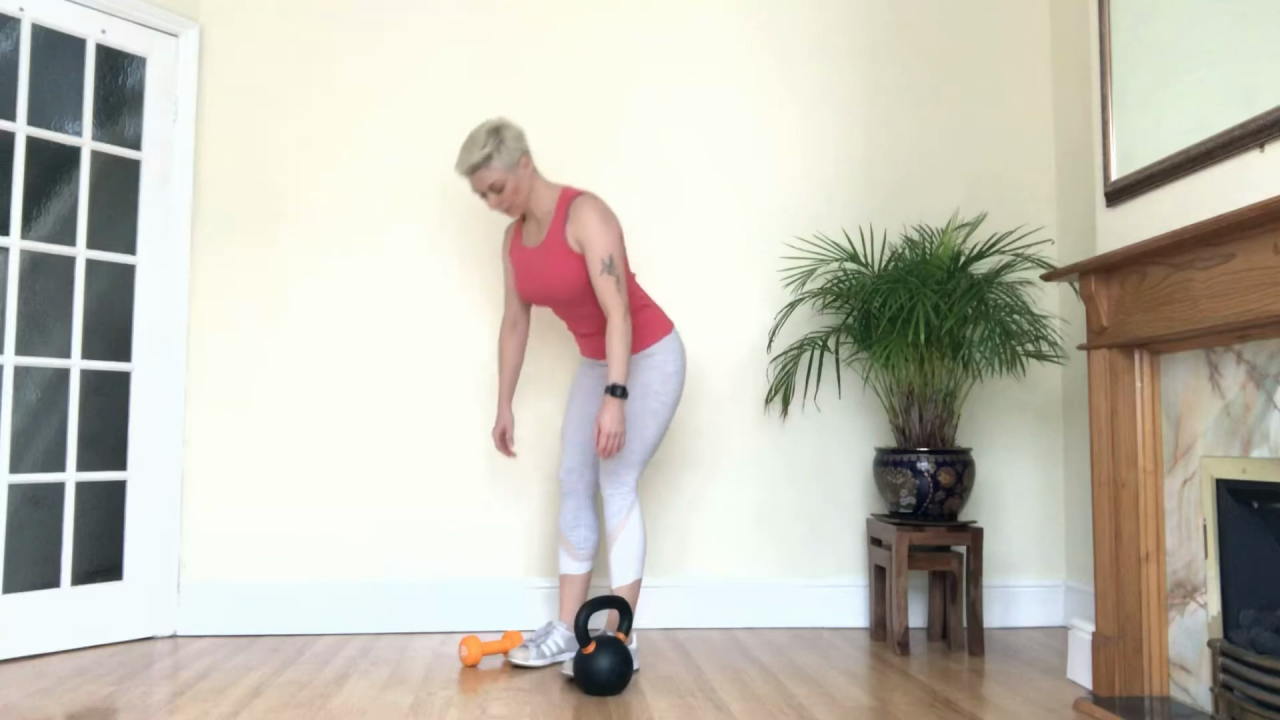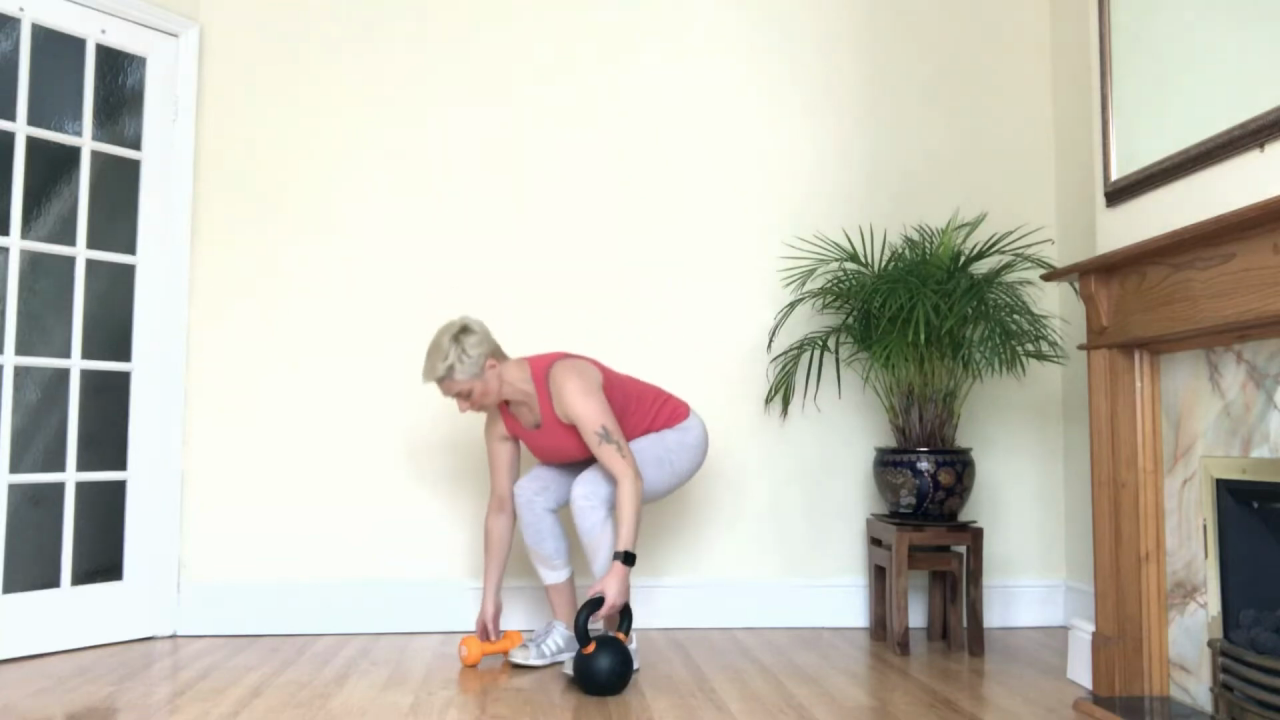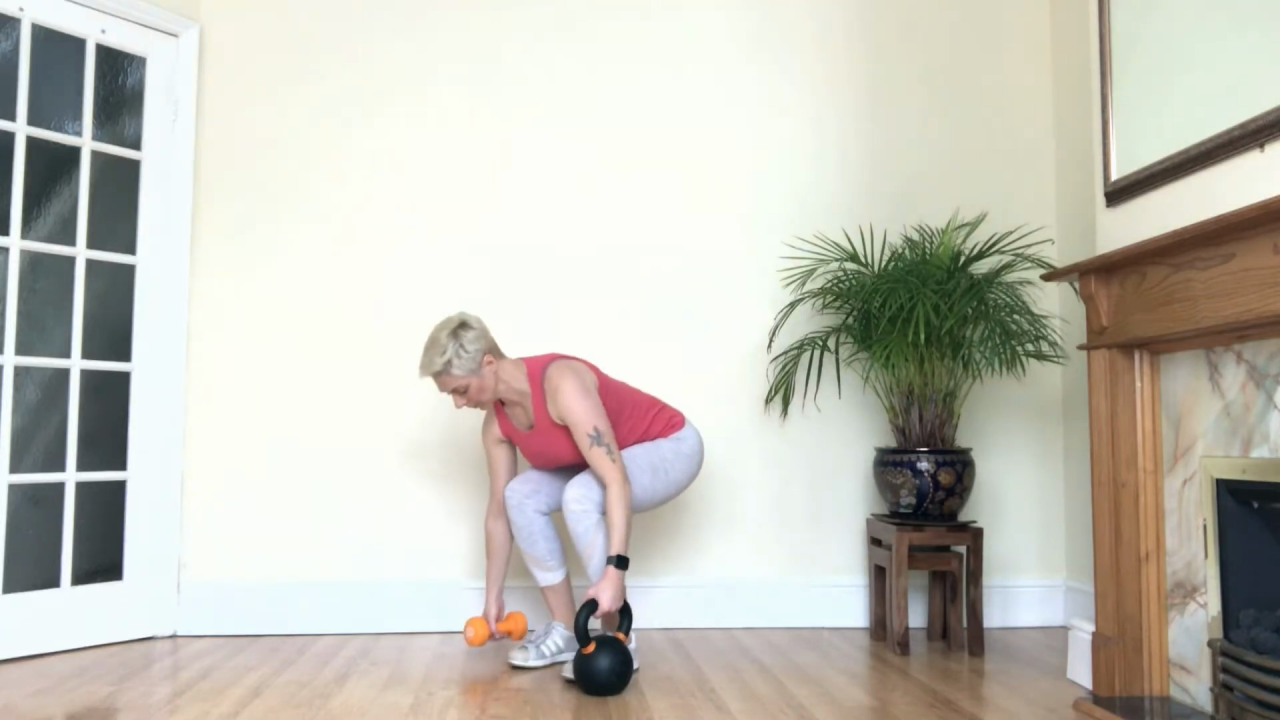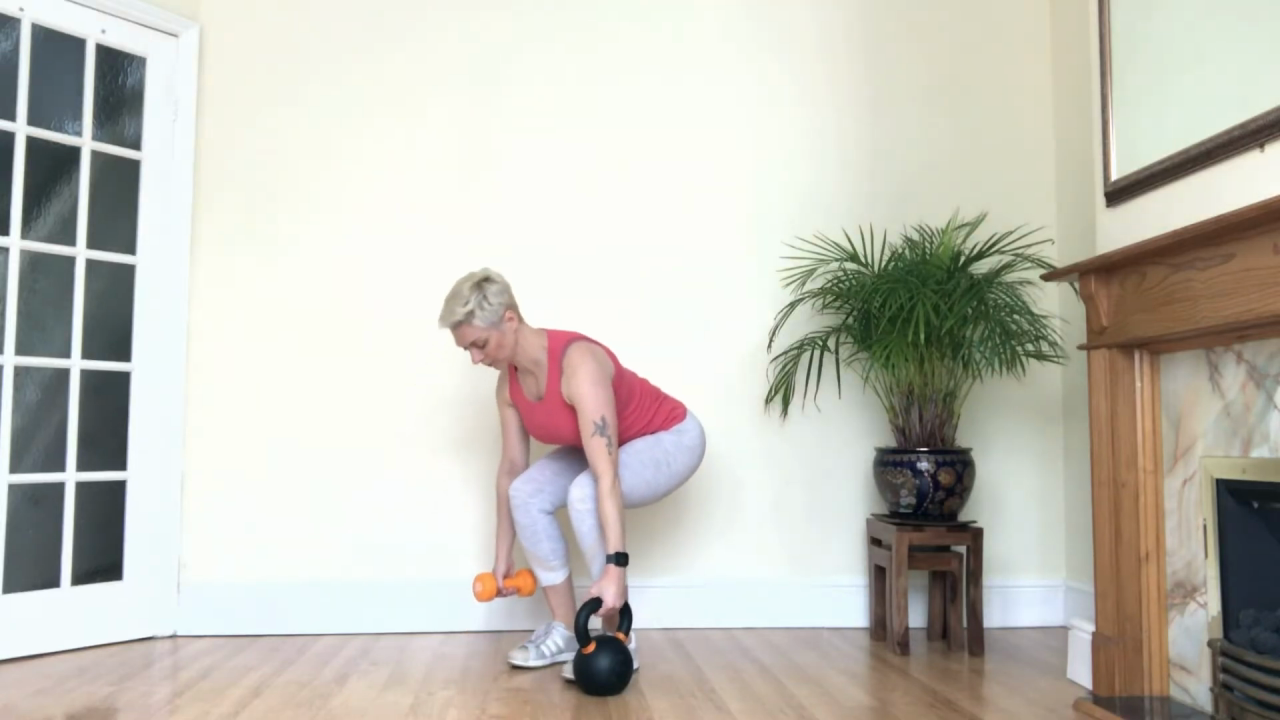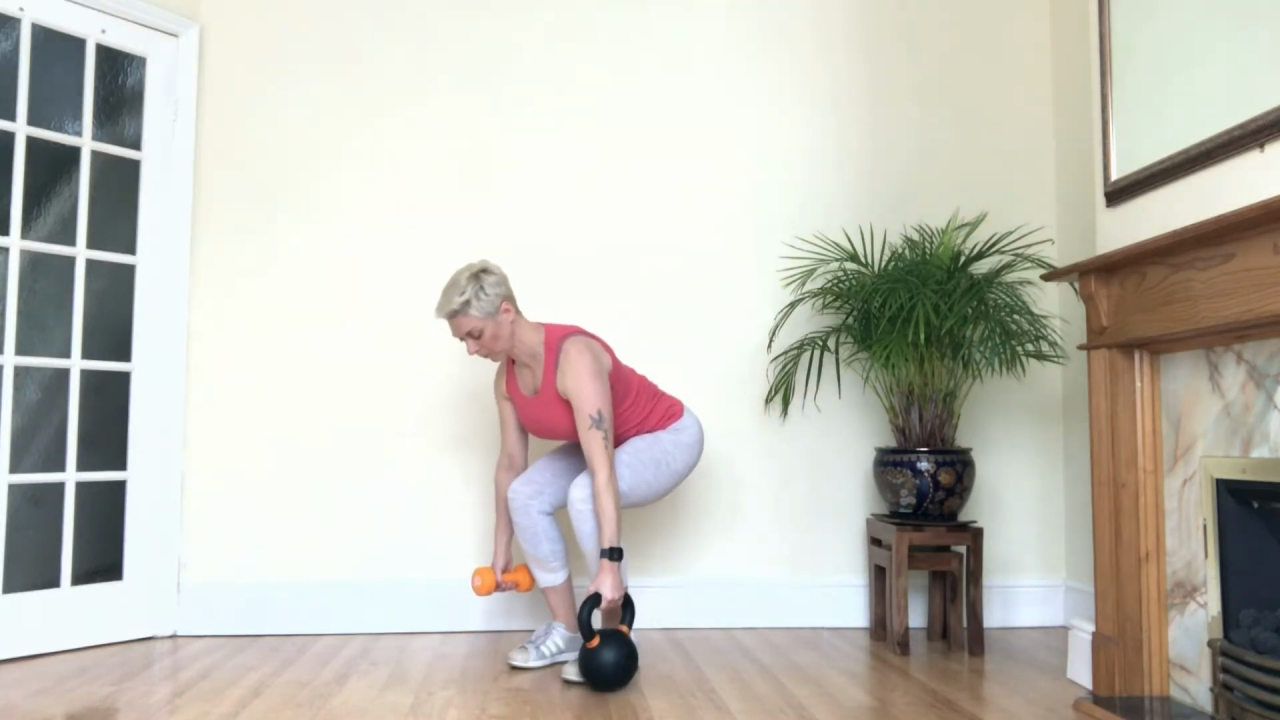
dt=1s
person 1, frame 1
left shoulder: (586, 214)
right shoulder: (514, 238)
left elbow: (619, 312)
right elbow: (514, 324)
left wrist: (614, 398)
right wrist: (504, 405)
left hip: (648, 357)
right hip: (596, 364)
left knee: (616, 483)
right knee: (574, 484)
left ankle: (621, 638)
right ankle: (568, 630)
person 1, frame 2
left shoulder: (565, 383)
right shoulder: (501, 418)
left elbow: (628, 476)
right elbow: (502, 507)
left wrist: (621, 566)
right wrist: (490, 598)
left hip: (675, 437)
right hip: (616, 445)
left knee: (589, 492)
right knee: (530, 493)
right ankle: (566, 630)
person 1, frame 3
left shoulder: (561, 384)
right shoulder: (497, 421)
left elbow: (617, 481)
right elbow: (500, 509)
left wrist: (614, 571)
right wrist: (493, 598)
left hip: (670, 447)
right hip: (608, 453)
left knee: (581, 496)
right knee: (522, 495)
right ankle: (565, 631)
person 1, frame 4
left shoulder: (578, 364)
right shoulder: (509, 382)
left elbow: (607, 478)
right elbow: (511, 470)
left wrist: (615, 569)
right wrist: (502, 557)
left hip: (670, 438)
right hip: (608, 444)
left knee: (584, 494)
right knee: (527, 493)
right ankle: (565, 631)
person 1, frame 5
left shoulder: (573, 357)
right shoulder: (507, 376)
left elbow: (602, 472)
right elbow: (510, 464)
left wrist: (609, 564)
right wrist: (501, 550)
left hip: (668, 437)
right hip: (609, 440)
left knee: (584, 495)
right knee: (526, 494)
right ankle: (565, 632)
